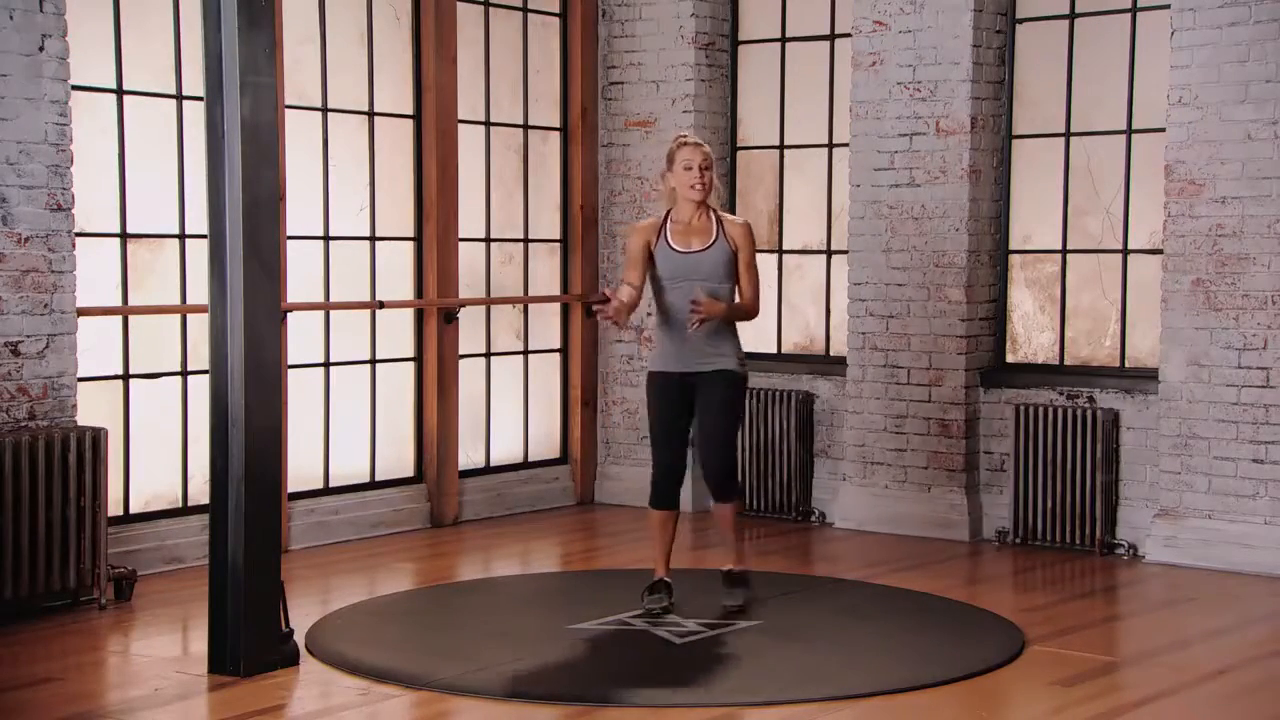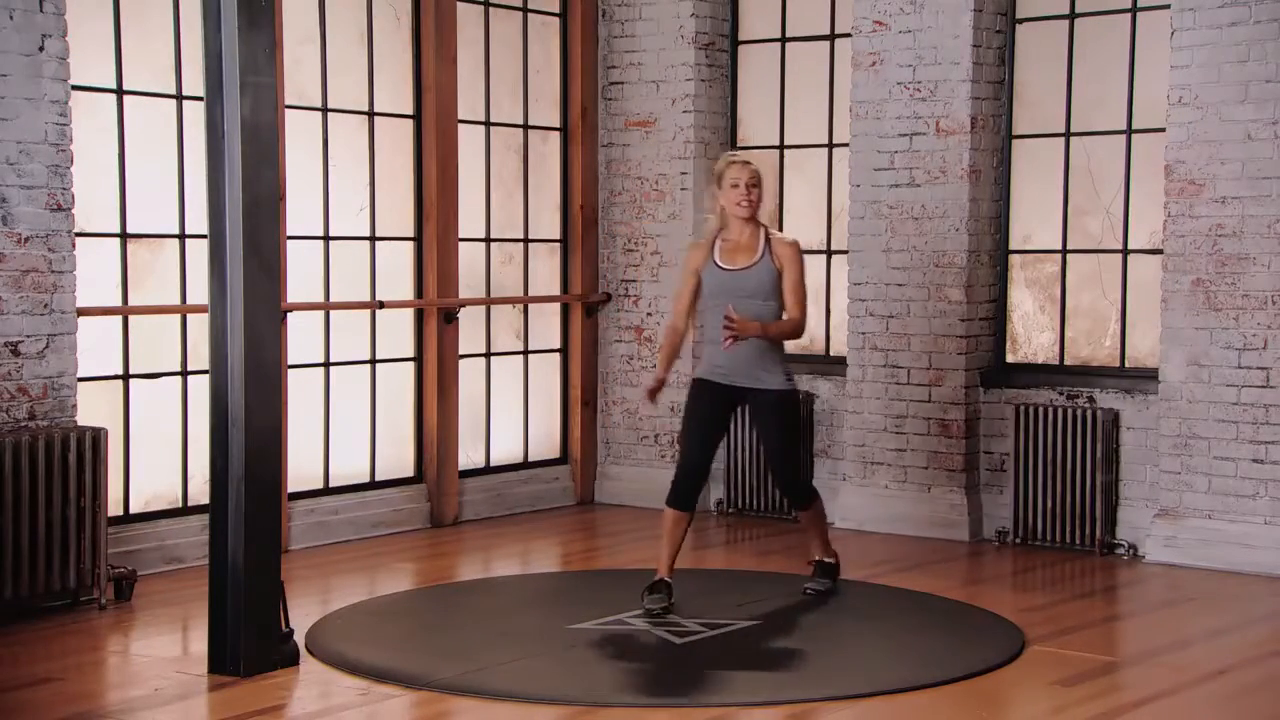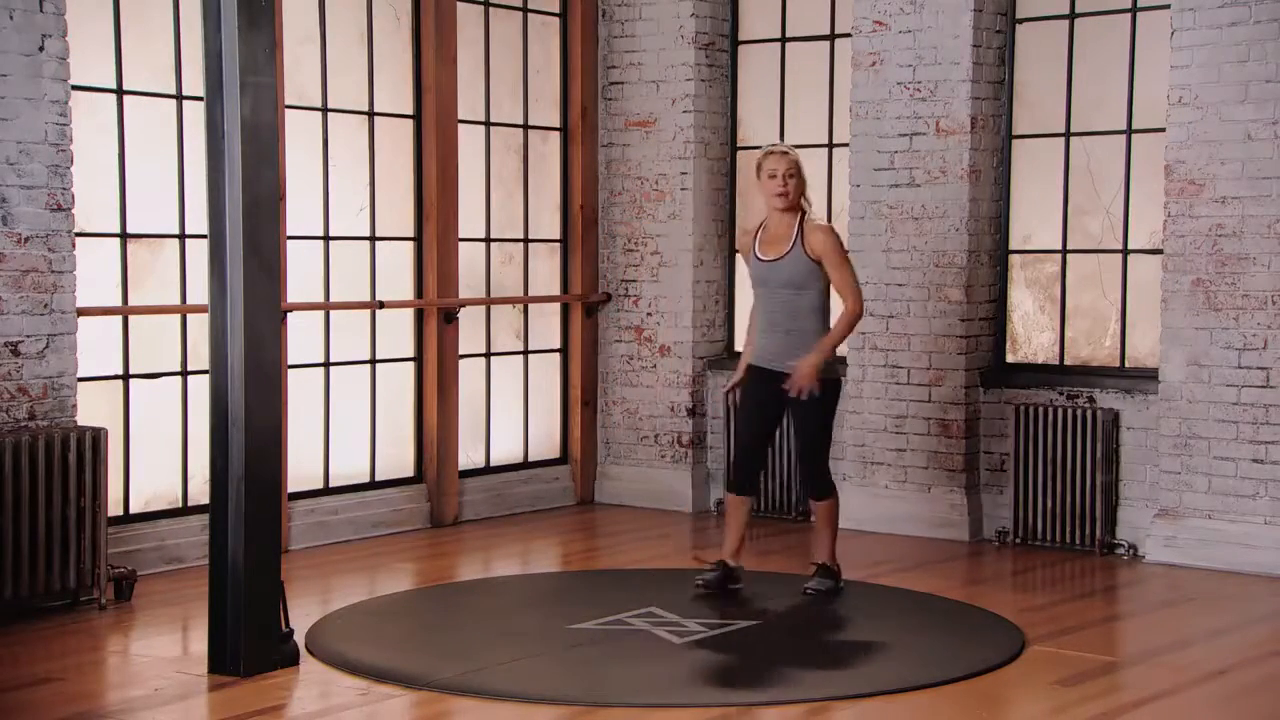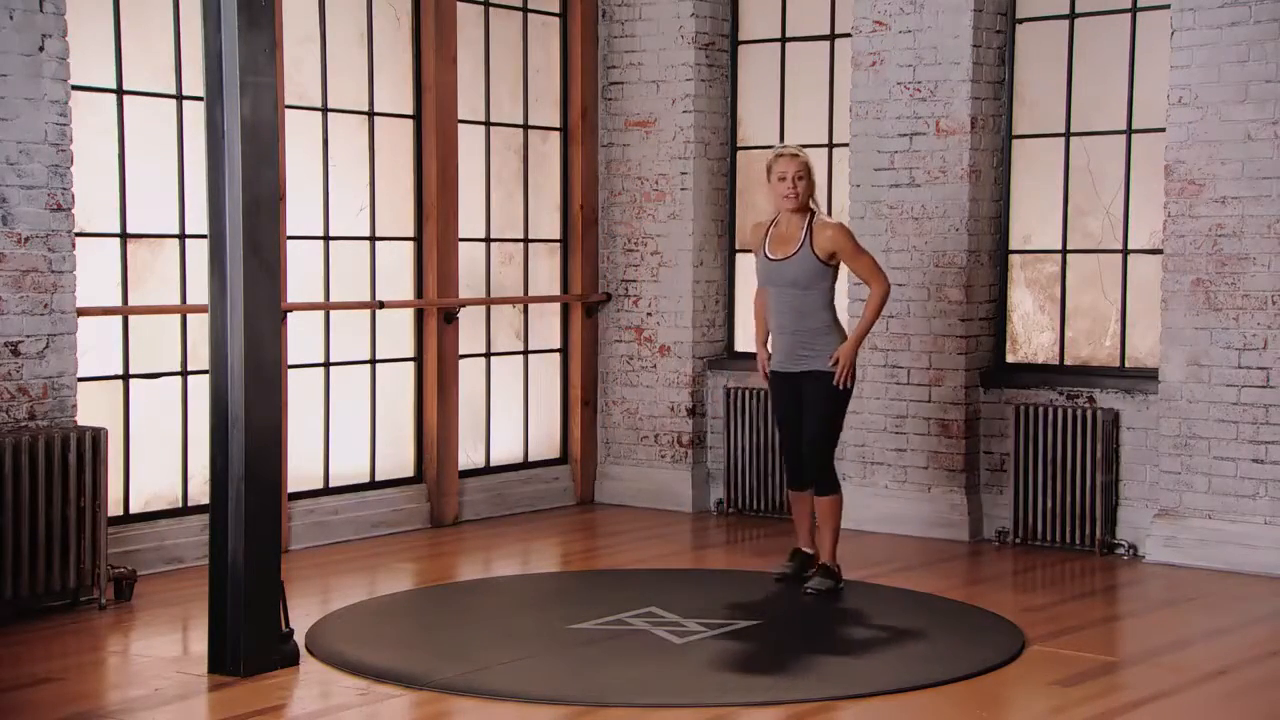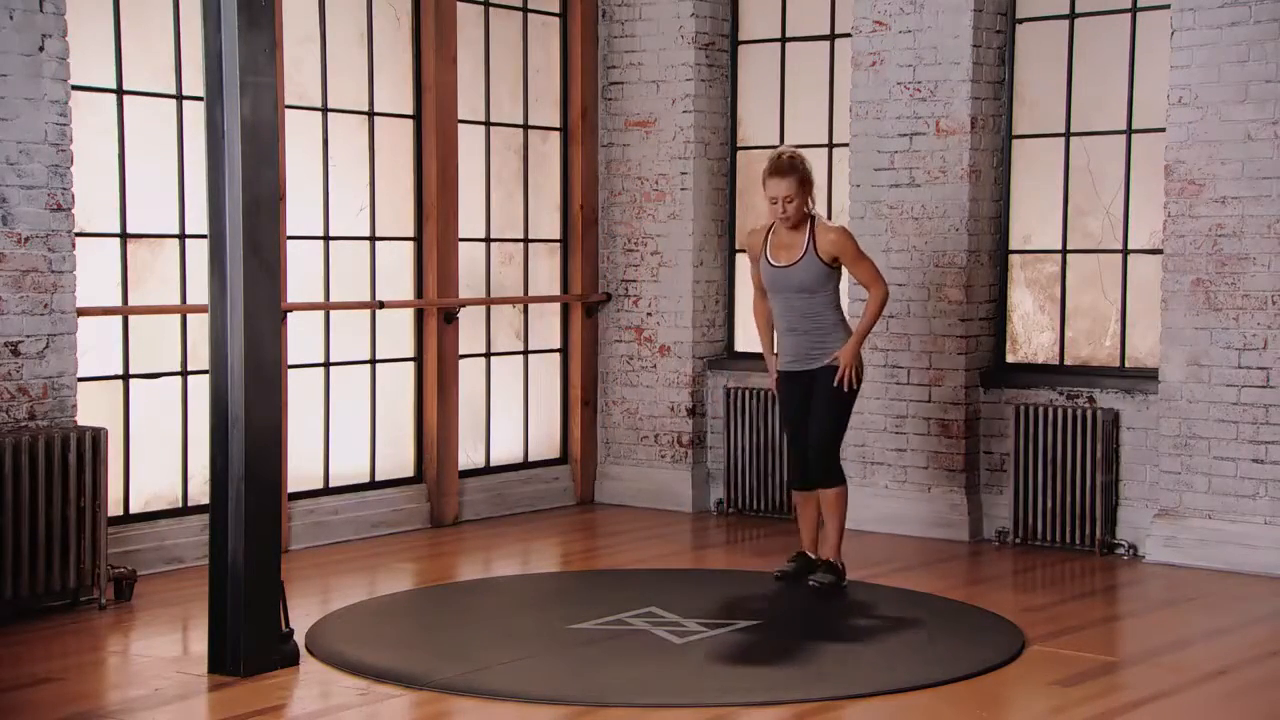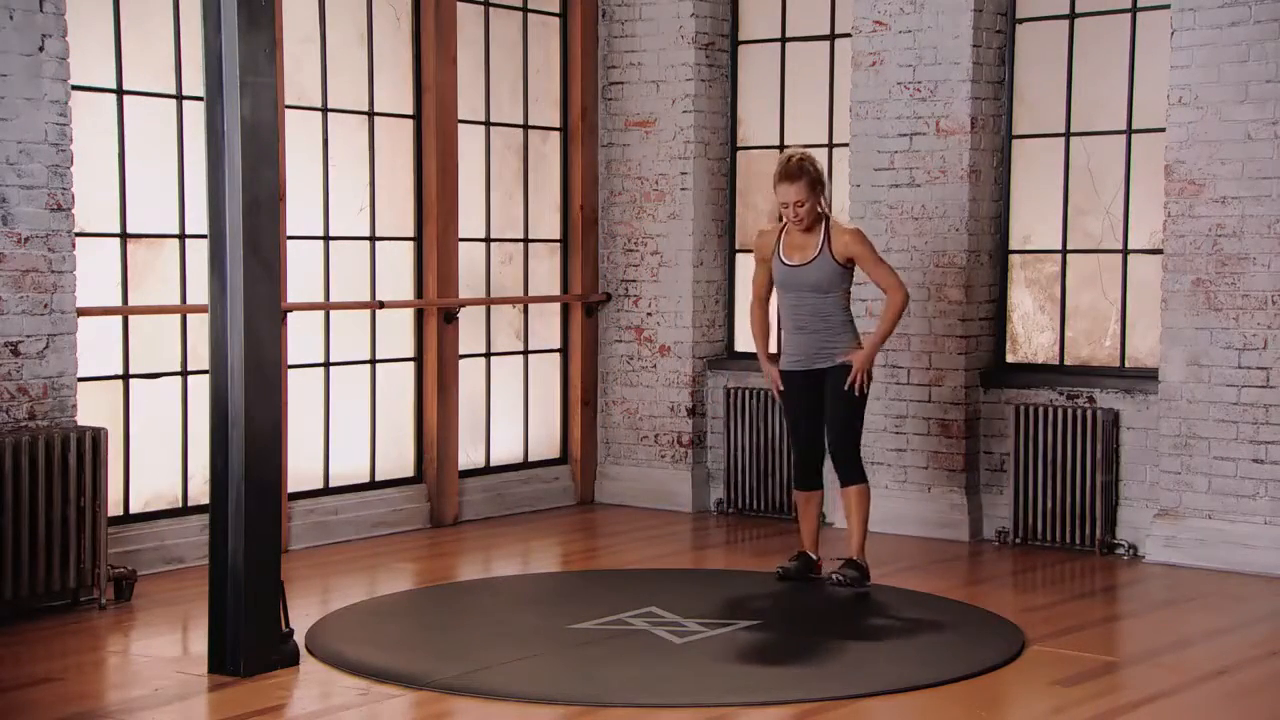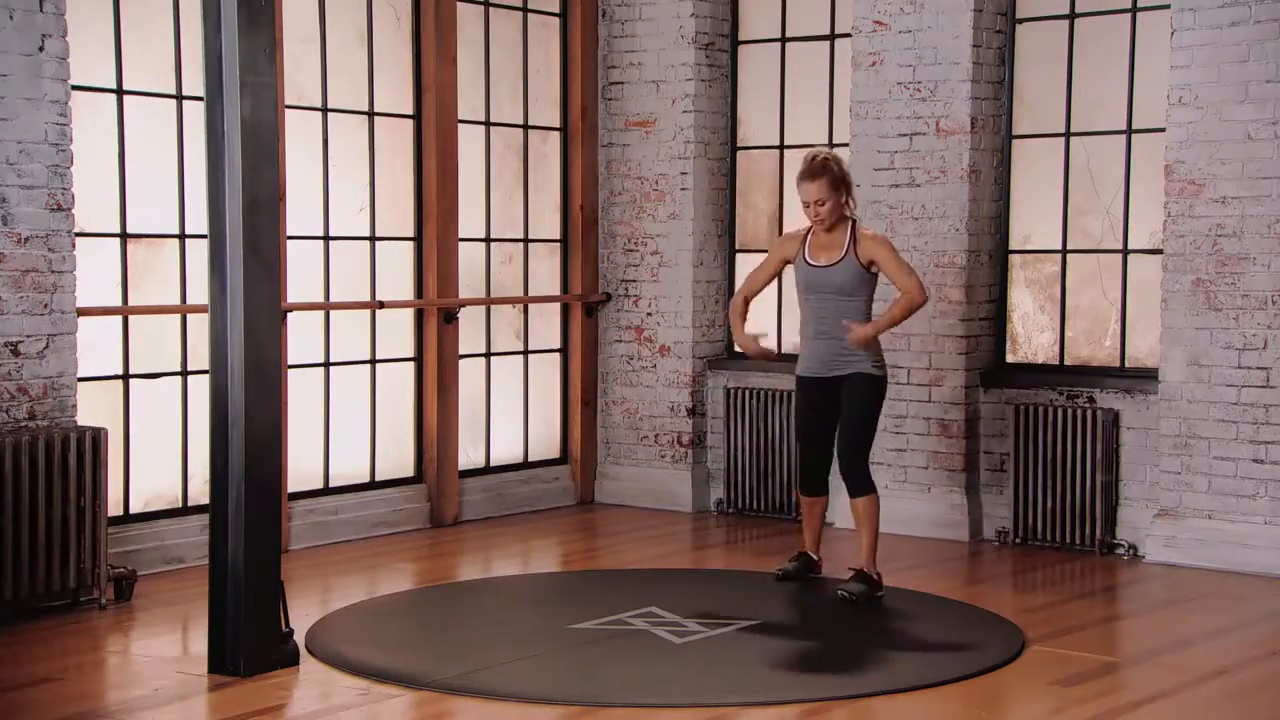
dt=0.3s
person 1, frame 1
left shoulder: (736, 230)
right shoulder: (647, 232)
left elbow: (752, 304)
right elbow: (631, 285)
left wrist: (722, 309)
right wrist: (620, 306)
left hip: (721, 366)
right hip: (668, 368)
left knee: (717, 466)
right knee: (666, 471)
left ankle: (734, 567)
right ankle: (660, 578)
person 1, frame 2
left shoulder: (784, 250)
right shoulder: (701, 254)
left elbow: (796, 320)
right elbow: (680, 321)
left wrist: (758, 329)
right wrist: (662, 369)
left hip: (771, 382)
right hip: (715, 378)
left knee: (789, 479)
right knee: (688, 476)
left ankle: (825, 558)
right ankle: (663, 579)
person 1, frame 3
left shoulder: (819, 236)
right shoulder: (748, 240)
left elbow: (853, 305)
left wrist: (816, 358)
right wrist: (743, 366)
left hip: (813, 371)
right hip: (764, 368)
left knee: (812, 467)
right knee: (744, 462)
left ankle: (825, 564)
right ankle: (729, 562)
person 1, frame 4
left shoulder: (829, 234)
right shoulder: (760, 235)
left elbow: (880, 285)
left wrist: (853, 343)
right wrist: (760, 347)
left hip: (825, 366)
right hip: (784, 367)
left knee: (817, 460)
right knee: (793, 461)
left ankle: (828, 563)
right ankle: (805, 549)
person 1, frame 5
left shoulder: (831, 237)
right shoulder: (757, 241)
left elbow: (878, 290)
left wrist: (853, 344)
right wrist: (768, 351)
left hip: (834, 363)
right hip: (791, 367)
left knee: (823, 454)
right knee: (798, 460)
left ankle: (832, 560)
right ankle: (808, 552)
person 1, frame 6
left shoulder: (845, 238)
right shoulder: (768, 242)
left elbow: (896, 293)
right elbow: (760, 303)
left wrist: (870, 350)
right wrist: (764, 360)
left hip: (842, 363)
right hip: (795, 367)
left knee: (843, 451)
right knee: (805, 459)
left ankle: (857, 559)
right ankle: (808, 554)
person 1, frame 7
left shoulder: (868, 242)
right shoulder: (792, 244)
left elbow: (915, 292)
right elbow: (742, 296)
left wrist: (874, 329)
right wrist: (740, 334)
left hip: (861, 370)
right hip: (813, 371)
left knee: (852, 460)
right knee: (811, 465)
left ankle: (868, 570)
right ankle: (810, 554)
